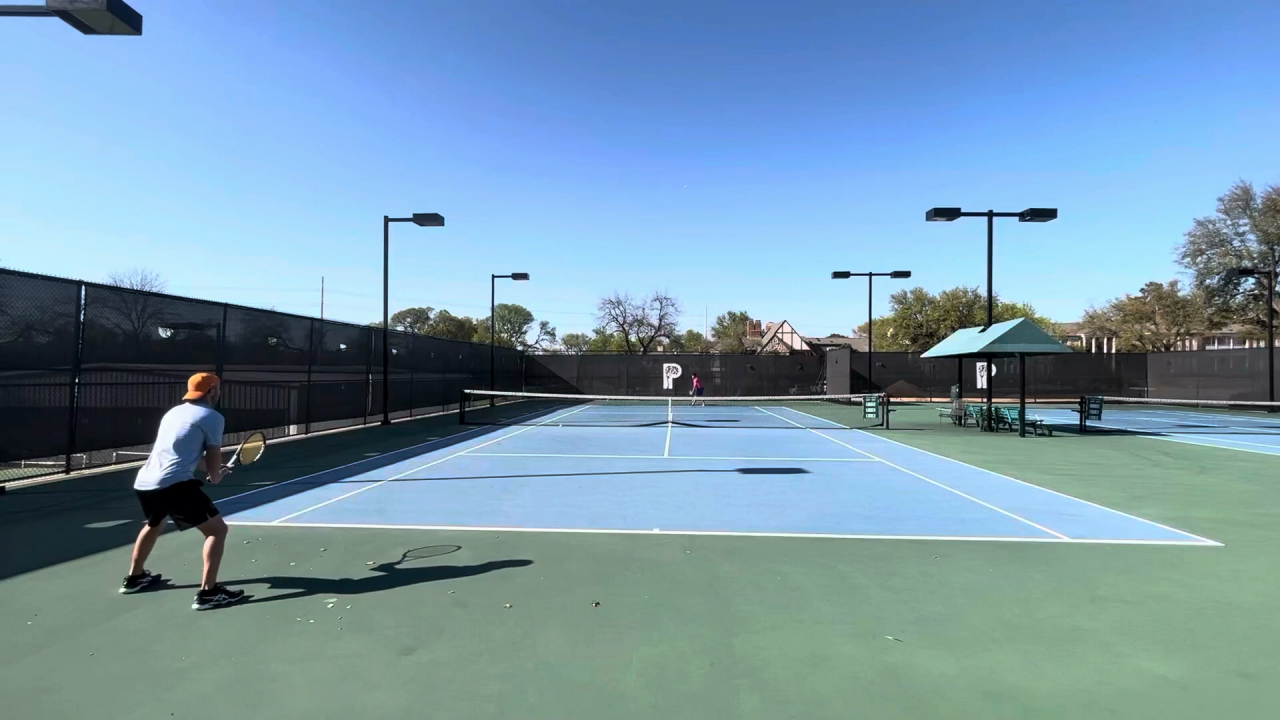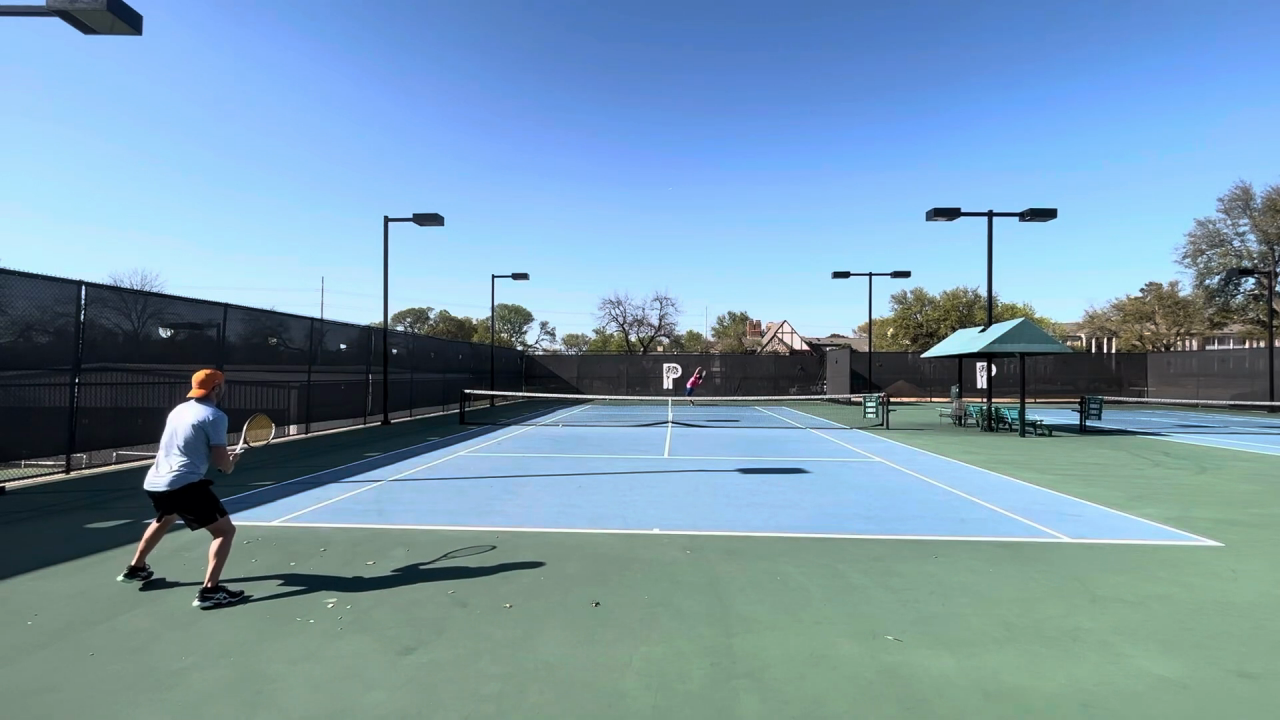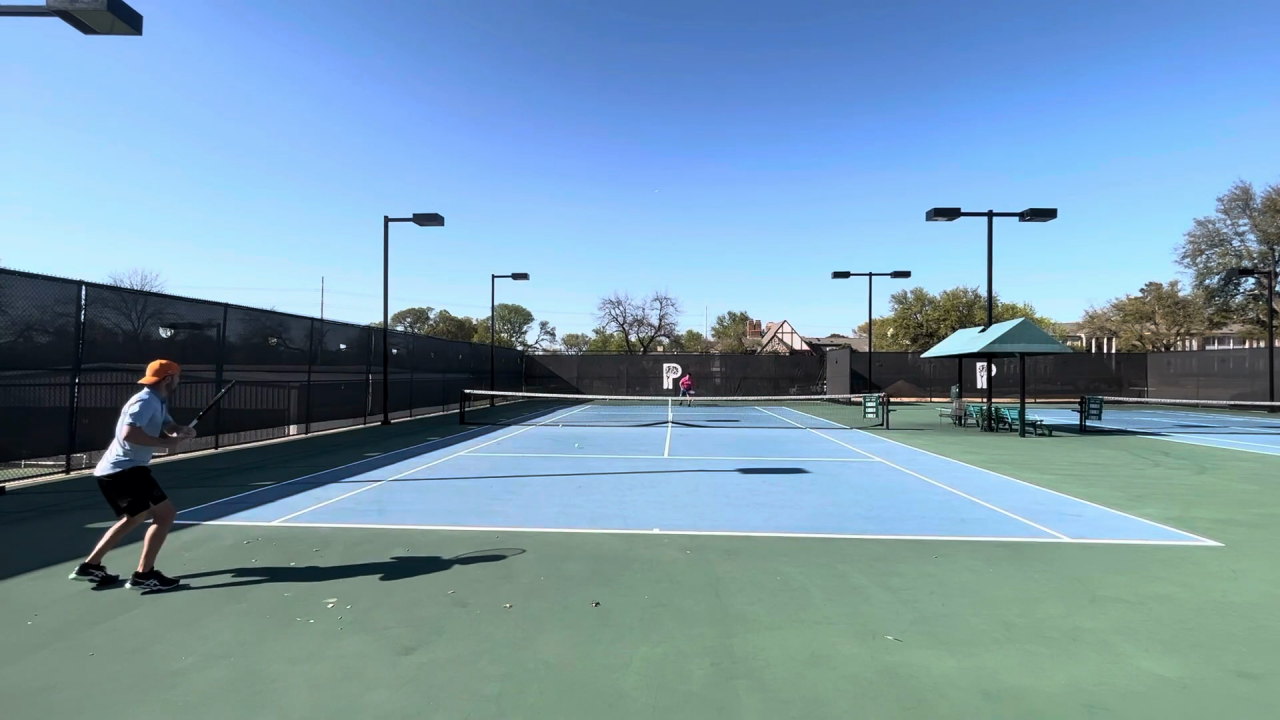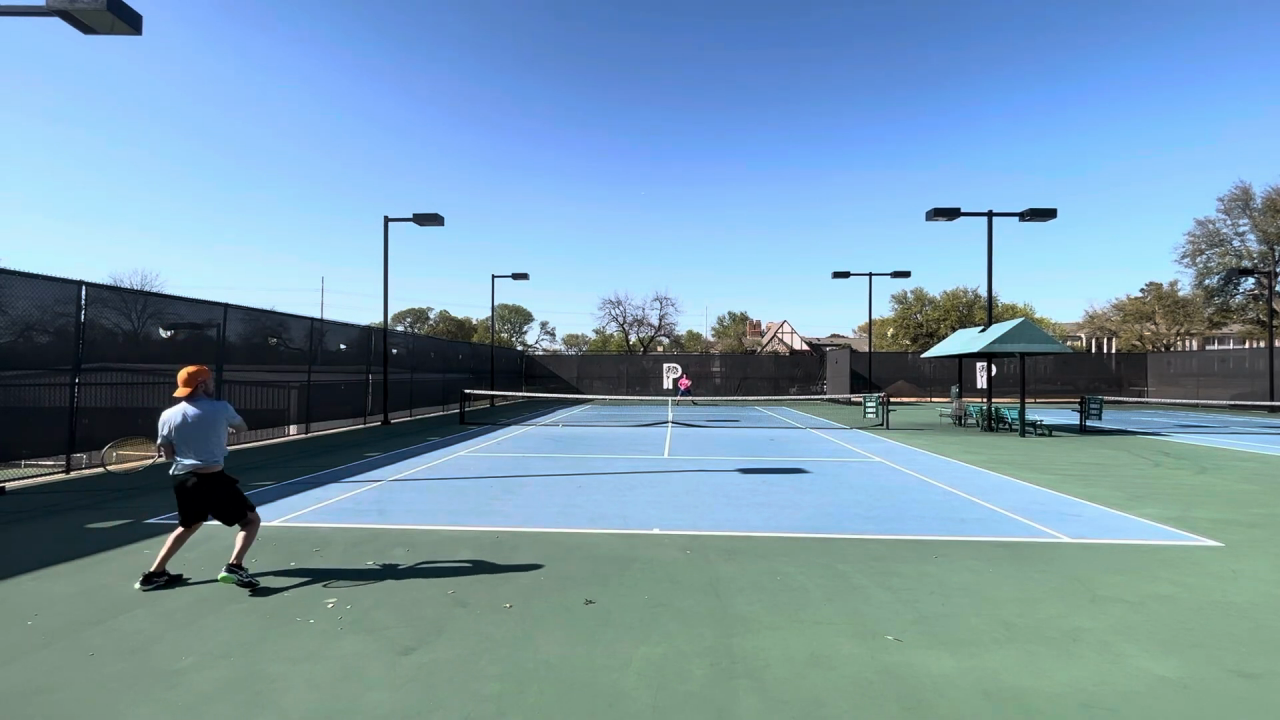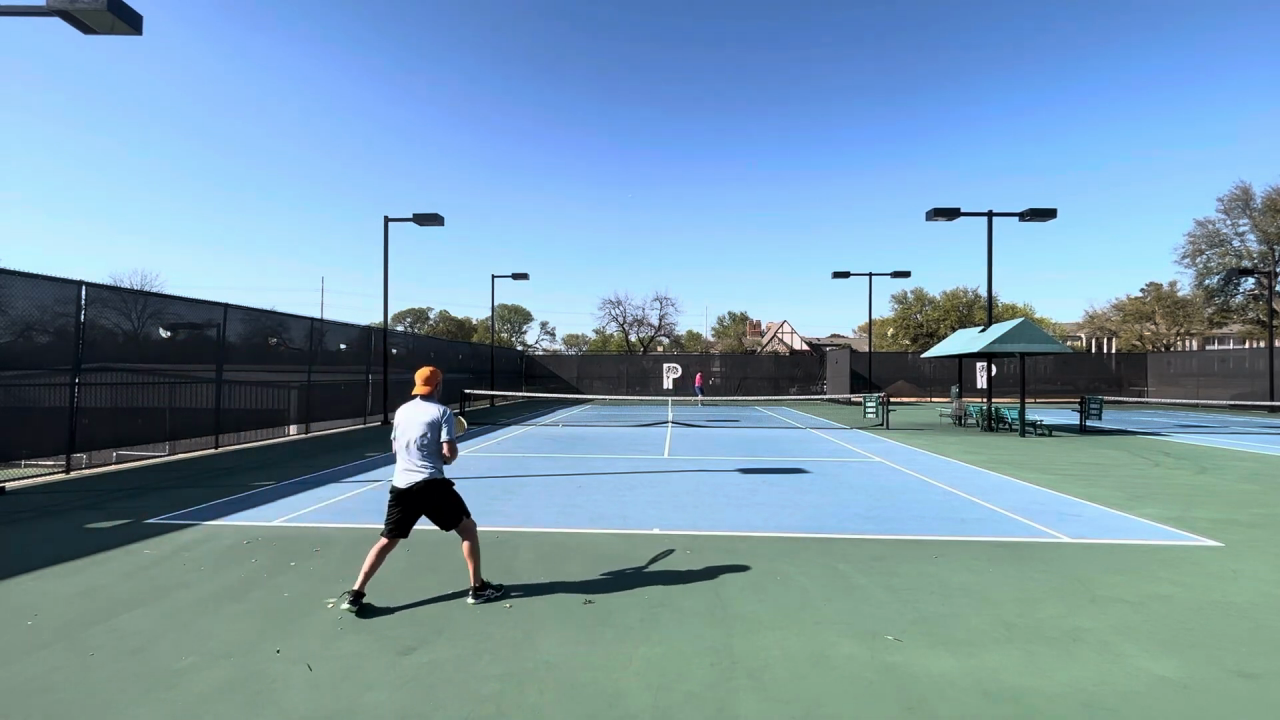
dt=1s
person 1, frame 1
left shoulder: (174, 412)
right shoulder: (213, 418)
right elbow: (213, 458)
left wrist: (210, 467)
right wrist: (214, 476)
left hip: (144, 481)
right hip: (173, 484)
left knee: (154, 525)
right knee: (217, 529)
left ankle: (135, 577)
right ankle: (208, 592)
person 1, frame 2
left shoulder: (179, 410)
right shoulder: (215, 416)
right elbow: (219, 459)
left wrist: (223, 460)
right wrist: (229, 465)
left hip: (155, 481)
right hip: (184, 484)
left knee: (165, 519)
right knee: (225, 530)
left ankle: (136, 568)
right ankle: (210, 590)
person 1, frame 3
left shoulder: (158, 403)
right shoulder: (145, 402)
left elbow: (170, 429)
right elbow: (127, 435)
left wrist: (183, 432)
right wrist: (167, 441)
left hip: (111, 471)
right hip: (124, 470)
left knee: (132, 519)
right knee: (165, 514)
left ankle: (90, 566)
right ankle: (142, 575)
person 1, frame 4
left shoulder: (169, 416)
right shoulder: (221, 409)
left elbow: (167, 454)
right elbow: (242, 429)
left hip: (183, 479)
right hip: (211, 478)
left knee: (187, 527)
right knee: (251, 521)
left ankle: (154, 574)
right ankle: (234, 567)
person 1, frame 5
left shoulder: (401, 411)
right shoulder: (442, 412)
right elbow: (448, 452)
right wrist: (449, 458)
left hip: (401, 485)
right hip: (429, 483)
left knee: (387, 540)
right knee: (468, 529)
left ankle: (356, 593)
right ankle: (478, 587)
